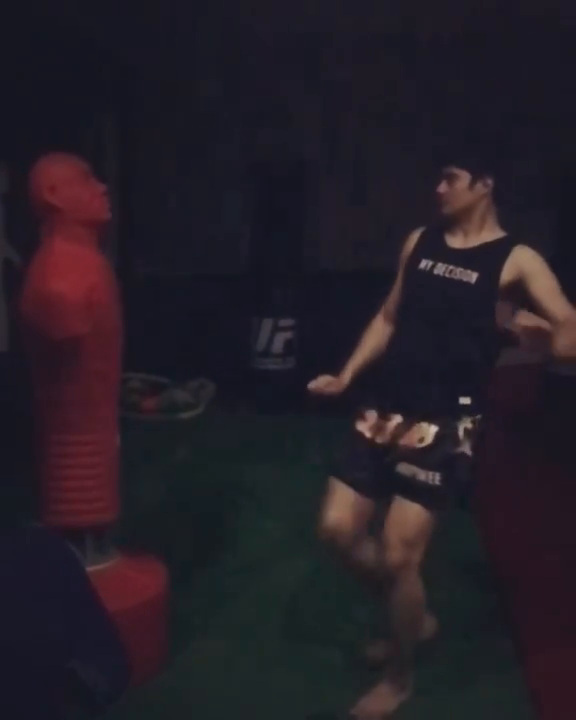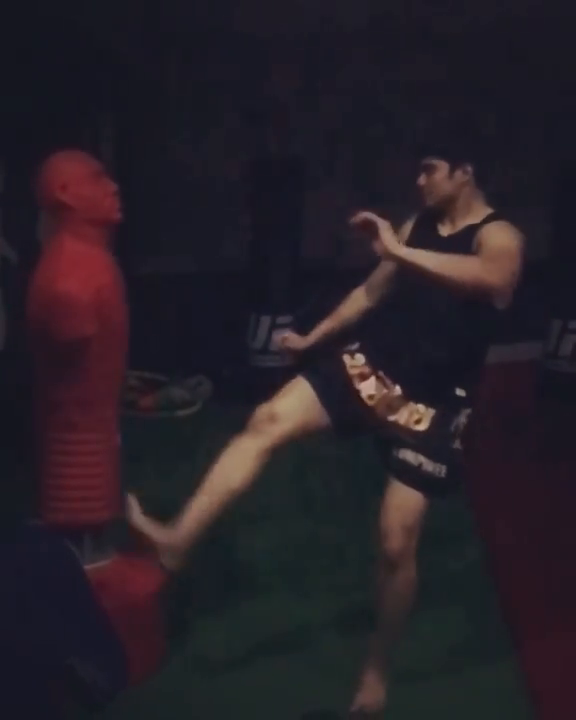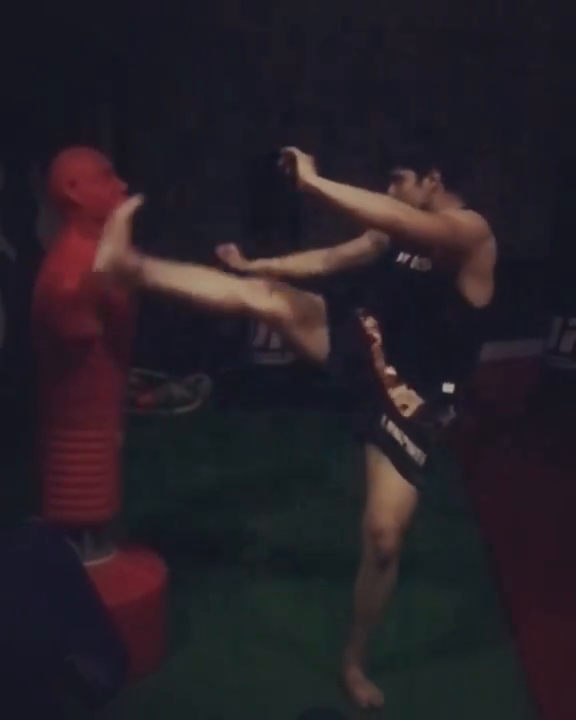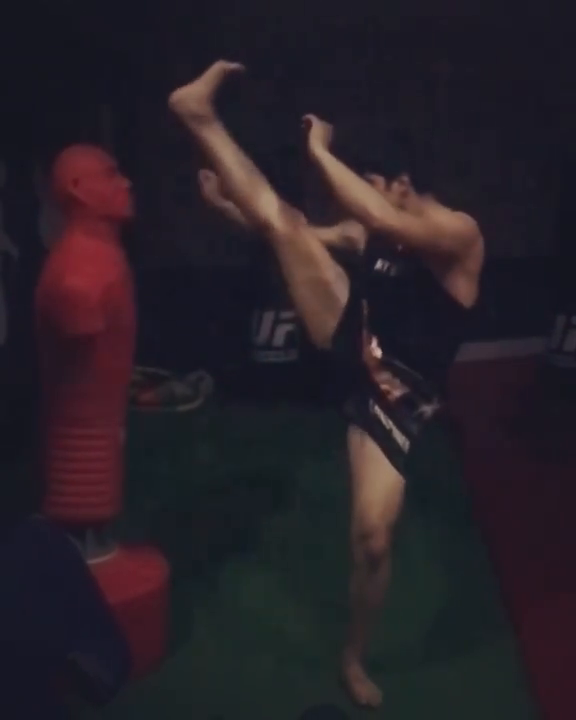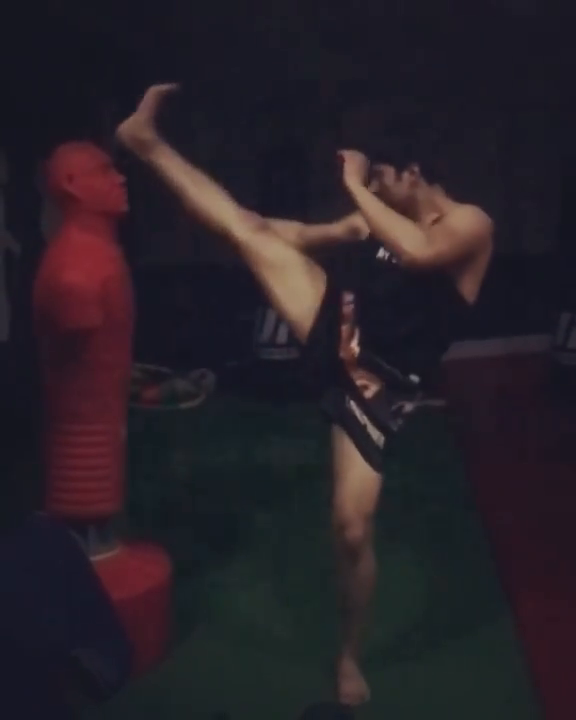
dt=0.7s
person 1, frame 1
left shoulder: (516, 260)
right shoulder: (419, 242)
right wrist: (345, 376)
left hip: (443, 423)
right hip: (384, 409)
left knee: (398, 557)
right knee: (337, 527)
right ankle: (415, 620)
person 1, frame 2
left shoulder: (498, 236)
right shoulder: (418, 226)
left elbow: (494, 279)
right elbow: (371, 290)
left wrist: (398, 250)
right wrist: (312, 338)
left hip: (432, 403)
right hip: (368, 366)
left knee: (395, 545)
right knee: (267, 420)
left ankle: (377, 670)
right ankle: (176, 538)
person 1, frame 3
left shoulder: (469, 232)
right shoulder: (397, 233)
left elbow: (402, 221)
right elbow: (327, 260)
left wrist: (313, 182)
right wrist: (251, 264)
left hip: (415, 399)
right hip: (368, 349)
left knee: (383, 540)
right knee: (265, 296)
left ankle: (354, 662)
right ankle: (129, 261)
person 1, frame 4
left shoulder: (458, 231)
right shoulder: (371, 234)
left elbow: (382, 218)
right elbow: (303, 235)
left wrist: (319, 151)
right wrist: (225, 202)
left hip: (395, 393)
right hip: (354, 345)
left knee: (374, 537)
right knee: (284, 224)
left ankle: (353, 658)
person 1, frame 5
left shoulder: (469, 224)
right shoulder: (378, 219)
left elbow: (420, 252)
right elbow: (302, 236)
left wrist: (356, 186)
right wrist: (238, 210)
left hip: (378, 386)
right hip: (341, 329)
left knee: (353, 530)
right knee: (246, 231)
left ankle: (349, 657)
right ankle: (147, 142)
person 2, frame 1
left shoulder: (84, 258)
right shoulder: (59, 275)
right elbow: (63, 362)
left hip: (93, 421)
right hip: (76, 428)
left knee: (92, 520)
right knee: (80, 529)
person 2, frame 2
left shoulder: (90, 255)
right shoulder: (69, 274)
right elbow: (72, 361)
left wrist: (125, 389)
left hip: (93, 422)
right hip: (78, 429)
left knee: (89, 524)
right knee: (79, 530)
person 2, frame 3
left shoulder: (97, 252)
right shoulder: (73, 270)
right elbow: (78, 360)
left wrist: (127, 387)
left hip: (96, 418)
right hip: (80, 425)
left knee: (89, 522)
right knee: (78, 525)
person 2, frame 4
left shoulder: (101, 251)
right shoulder: (78, 270)
right elbow: (80, 360)
left wrist: (130, 387)
left hip: (99, 418)
right hip: (83, 424)
left knee: (91, 520)
right knee: (81, 525)
person 2, frame 5
left shoulder: (98, 246)
right shoulder: (74, 264)
right elbow: (78, 353)
left hip: (100, 411)
right hip: (83, 419)
left knee: (94, 517)
right knee: (83, 522)
